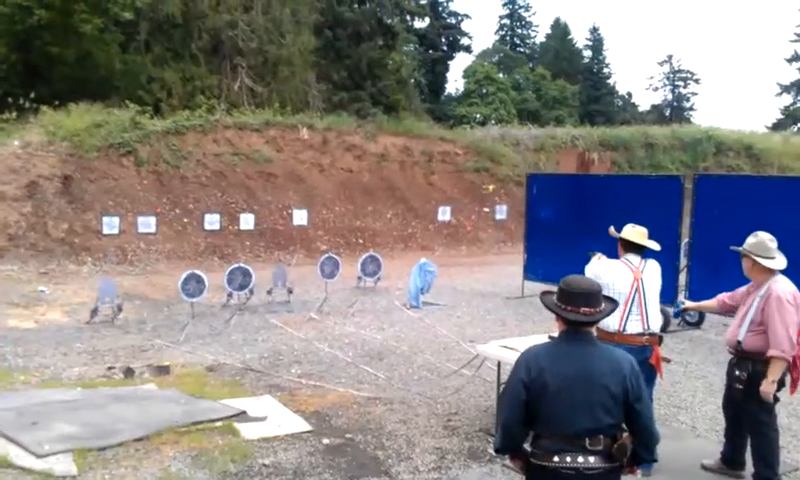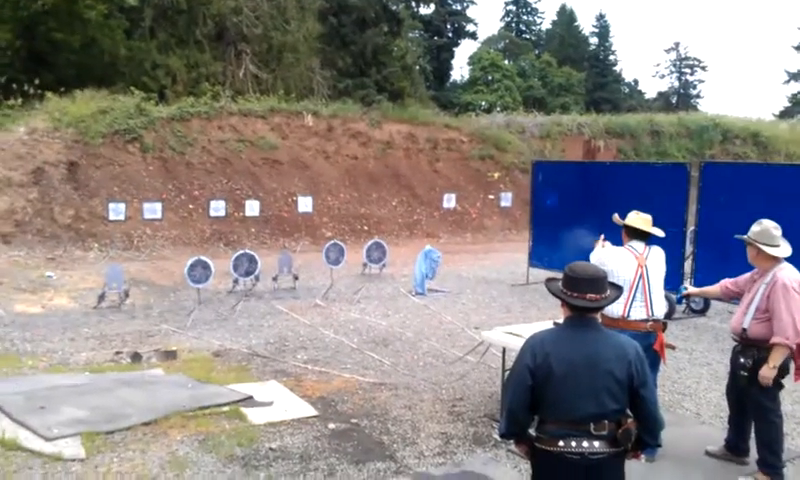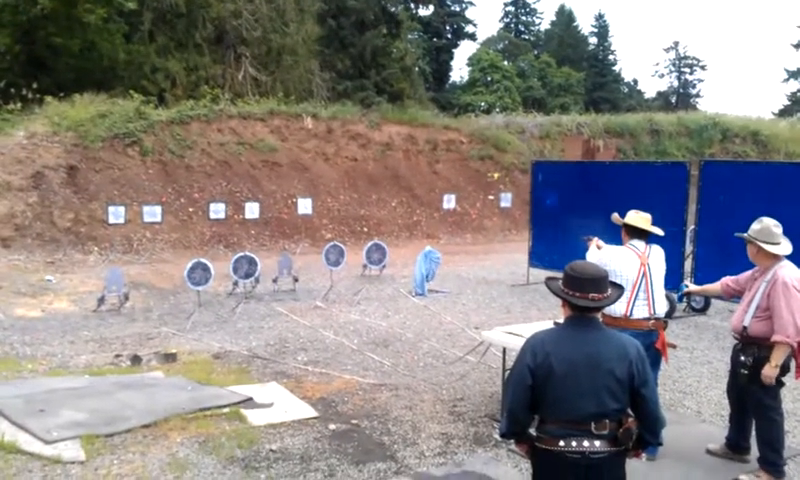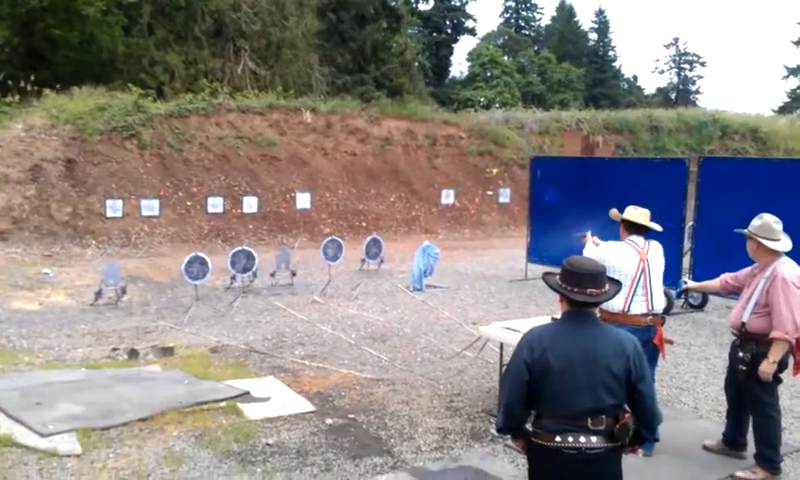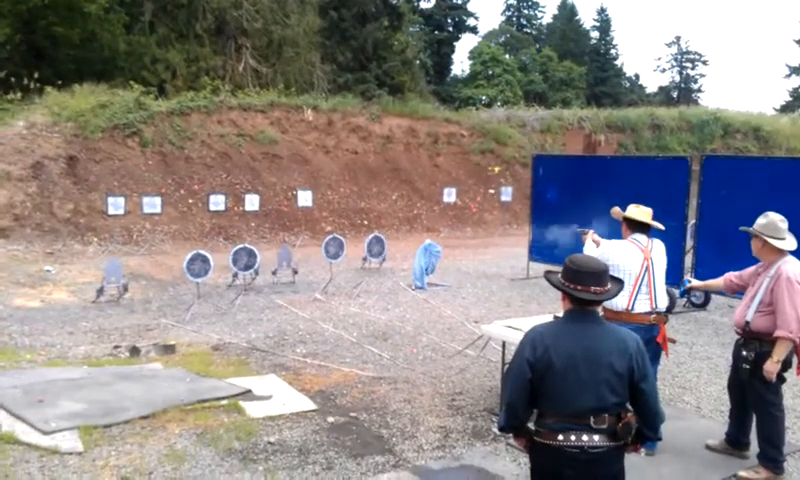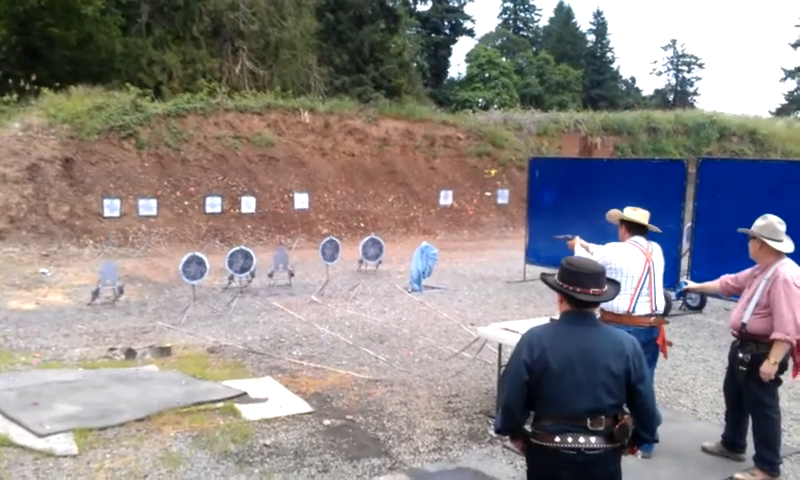
dt=0.4s
person 1, frame 1
left shoulder: (780, 293)
right shoulder: (757, 287)
right elbow: (726, 301)
left wrist: (771, 379)
right wrist: (695, 305)
left hip: (760, 369)
right hip: (741, 364)
left knee: (760, 424)
right knee: (733, 413)
person 1, frame 2
right shoulder: (759, 275)
right elbow: (729, 287)
left wrist: (772, 365)
right wrist: (697, 291)
left hip: (764, 357)
right hip: (745, 351)
left knee: (765, 412)
right knee: (737, 401)
right ankle: (735, 448)
person 1, frame 3
right shoulder: (760, 273)
right elbow: (730, 285)
left wrist: (774, 364)
right wrist: (698, 289)
left hip: (764, 355)
right hip: (746, 349)
left knee: (765, 410)
right knee: (738, 399)
right ankle: (736, 446)
person 1, frame 4
right shoulder: (759, 269)
right elbow: (728, 281)
left wrist: (772, 360)
right wrist: (697, 285)
left hip: (763, 350)
right hip: (744, 345)
left knee: (763, 407)
right knee: (735, 396)
right ankle: (732, 443)
person 1, frame 5
right shoulder: (763, 268)
right elbow: (733, 280)
left wrist: (776, 359)
right wrist: (701, 284)
left hip: (767, 350)
right hip: (748, 344)
left knee: (767, 406)
right knee: (738, 394)
right ankle: (735, 442)
person 1, frame 6
right shoulder: (759, 271)
right elbow: (728, 283)
left wrist: (773, 361)
right wrist: (697, 287)
left hip: (762, 352)
right hip: (743, 346)
left knee: (762, 408)
right knee: (734, 397)
right ankle: (732, 445)
person 2, frame 1
left shoulder: (605, 268)
right shoulder: (654, 268)
left elbow: (590, 276)
left wrist: (595, 262)
left hip: (612, 346)
right hip: (646, 348)
right ankle: (643, 461)
person 2, frame 2
left shoulder: (610, 256)
right shoulder: (658, 255)
left elbow: (596, 264)
left wrist: (599, 249)
left hip: (618, 332)
right hip: (650, 334)
right ankle: (647, 447)
person 2, frame 3
left shoulder: (611, 255)
right shoulder: (658, 254)
left elbow: (594, 263)
left wrist: (593, 248)
left hip: (620, 331)
right hip: (652, 332)
right ankle: (649, 446)
person 2, frame 4
left shoulder: (611, 251)
right shoulder: (656, 250)
left elbow: (591, 260)
left wrist: (589, 244)
right wrist: (599, 243)
left hip: (618, 328)
right hip: (649, 328)
right ankle: (645, 442)
person 2, frame 5
left shoulder: (614, 249)
right shoulder: (659, 248)
left elbow: (592, 260)
left wrist: (589, 242)
right wrist: (599, 241)
left hip: (621, 326)
right hip: (653, 326)
right ankle: (648, 441)
person 2, frame 6
left shoulder: (614, 251)
right shoulder: (655, 250)
left wrist: (579, 248)
right wrist: (587, 245)
left hip: (619, 328)
right hip: (650, 328)
right ankle: (644, 443)
person 3, frame 1
left shoulder: (532, 360)
right shoulder: (623, 364)
left elbow: (510, 418)
right elbow: (644, 423)
left wrist: (516, 453)
right wrist: (638, 458)
person 3, frame 2
left shoulder: (538, 346)
right shoulder: (628, 350)
left elbow: (515, 402)
right elbow: (648, 408)
left wrist: (521, 438)
right wrist: (640, 444)
left hip: (553, 456)
right hip: (606, 459)
person 3, frame 3
left shoulder: (538, 346)
right shoulder: (629, 349)
left elbow: (515, 402)
right elbow: (649, 407)
left wrist: (521, 437)
right wrist: (641, 443)
left hip: (554, 456)
right hip: (607, 459)
person 3, frame 4
left shoulder: (535, 341)
right shoulder: (626, 344)
left elbow: (512, 398)
right elbow: (646, 403)
left wrist: (518, 433)
right wrist: (637, 440)
left hip: (550, 453)
right hip: (603, 456)
person 3, frame 5
left shoulder: (538, 339)
right shoulder: (628, 343)
left elbow: (514, 396)
right elbow: (648, 402)
left wrist: (519, 431)
right wrist: (640, 438)
left hip: (552, 452)
right hip: (606, 455)
person 3, frame 6
left shoulder: (535, 341)
right shoulder: (625, 345)
left elbow: (511, 398)
right elbow: (645, 404)
left wrist: (516, 433)
right wrist: (638, 439)
left hip: (549, 454)
right hip: (603, 458)
